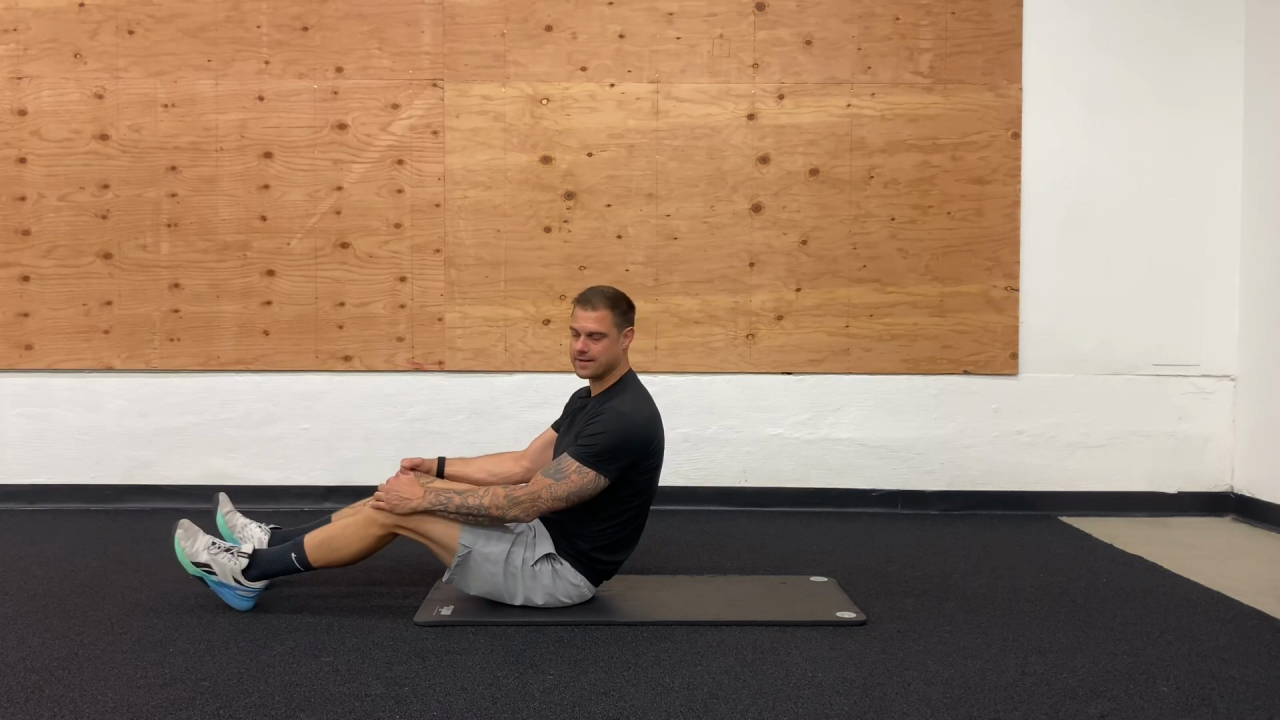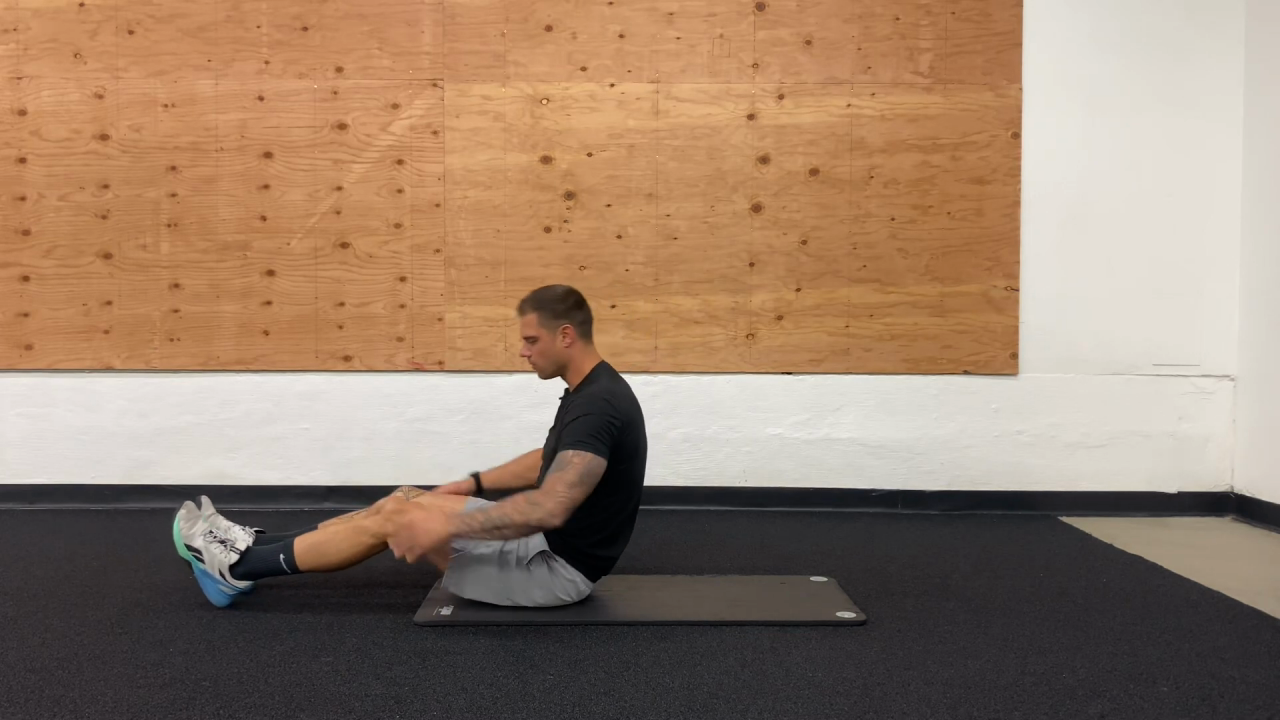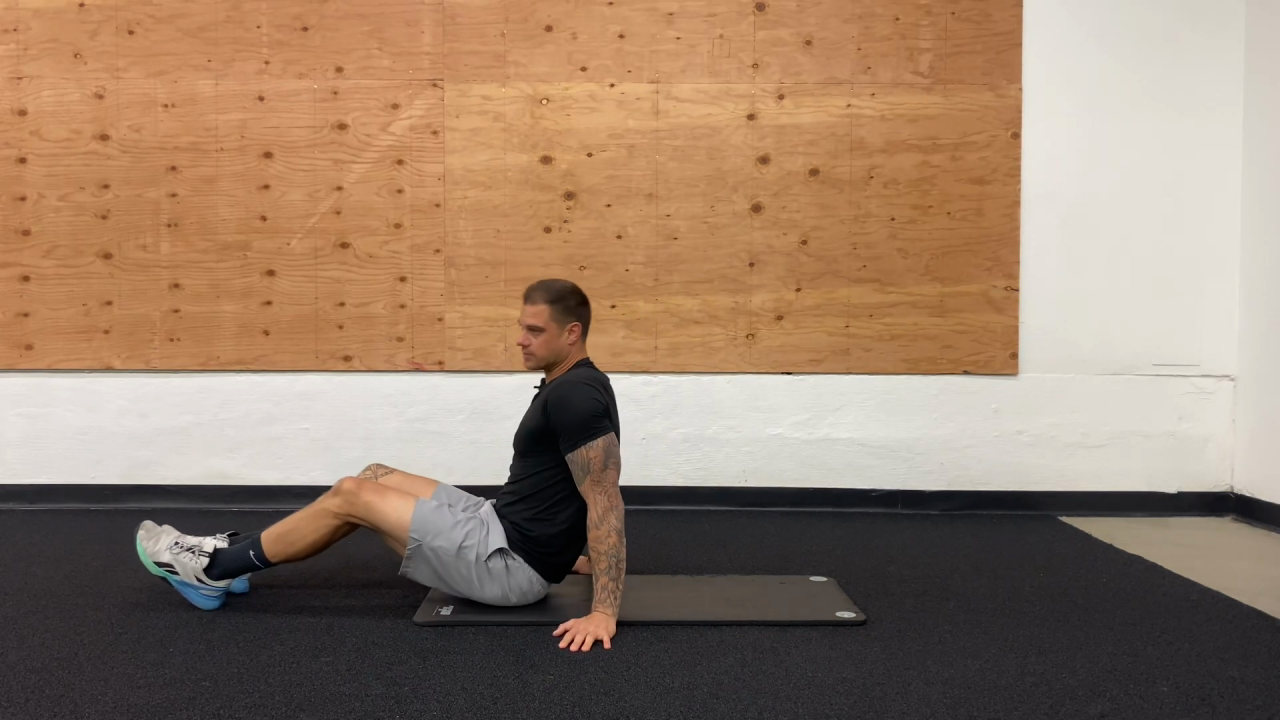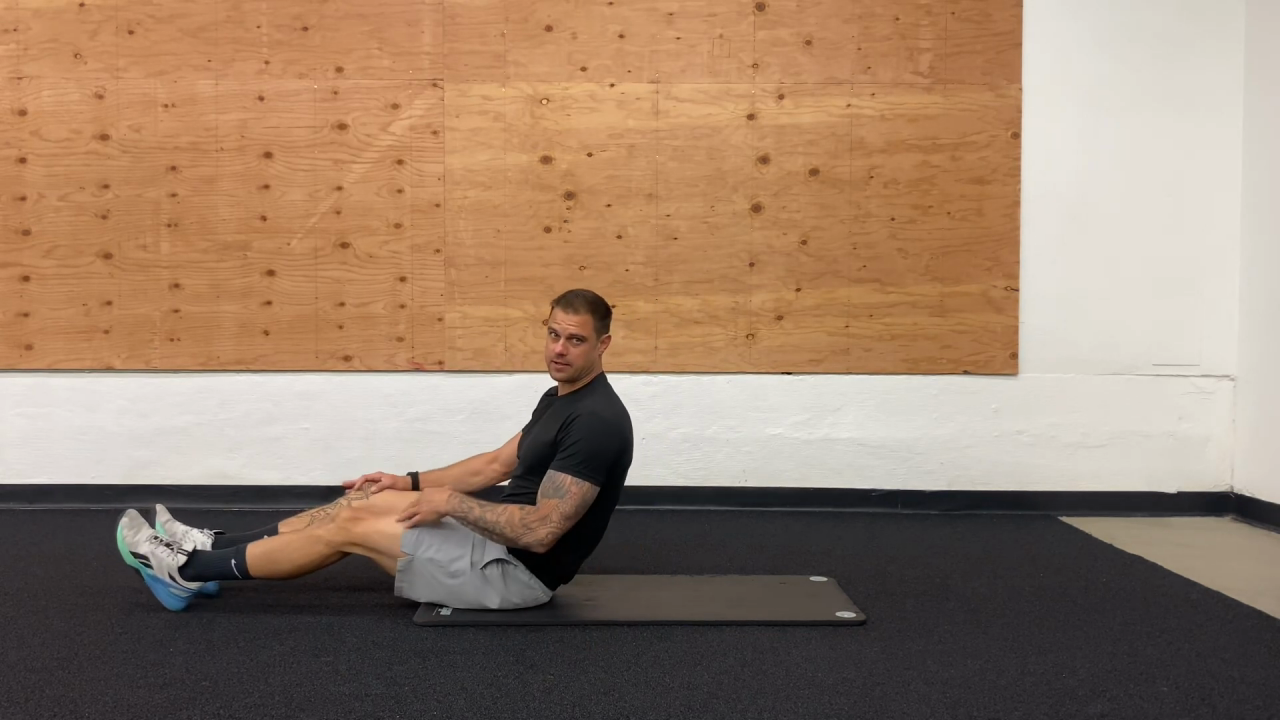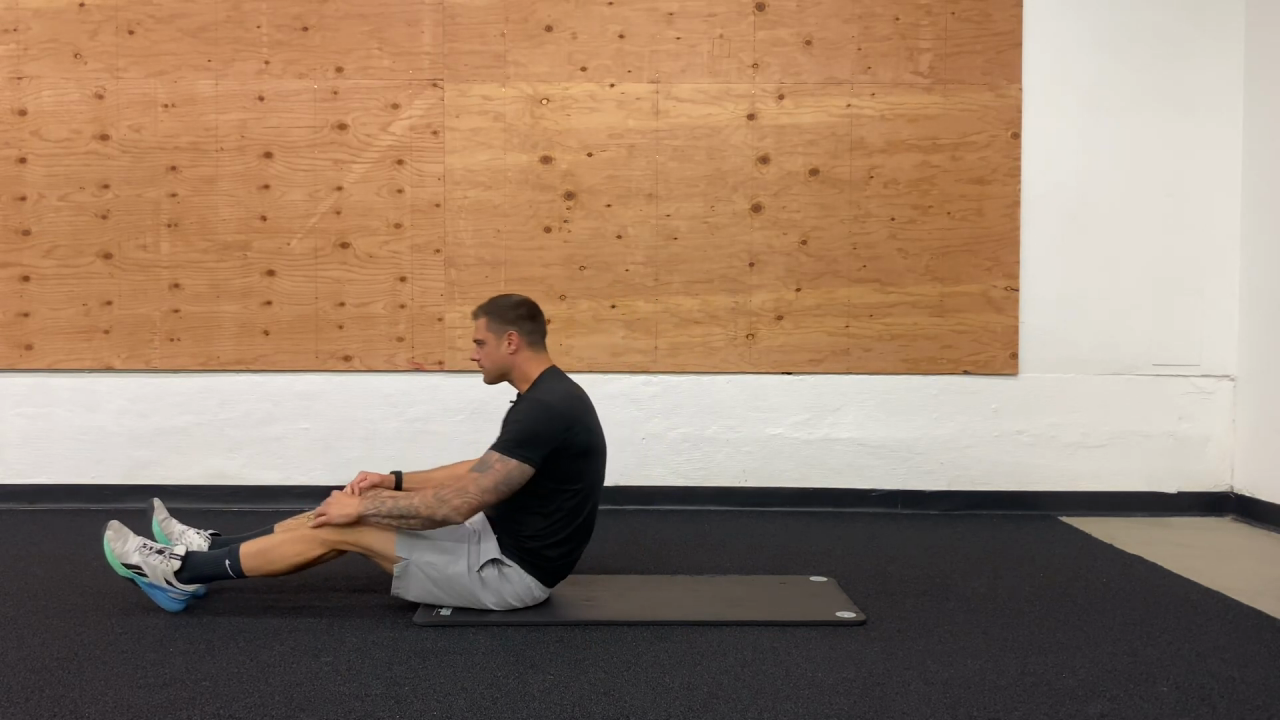
dt=1s
person 1, frame 1
left shoulder: (624, 420)
right shoulder: (590, 399)
left elbow: (525, 502)
right elbow: (525, 465)
left wrist: (427, 498)
right wrist: (435, 468)
left hip: (558, 568)
right hip: (551, 537)
left knee: (395, 510)
right knee: (408, 488)
left ankle: (247, 569)
right ankle: (271, 543)
person 1, frame 2
left shoulder: (597, 406)
right shoulder: (592, 392)
left elbow: (549, 510)
left wrist: (447, 525)
right wrist: (474, 483)
left hip: (556, 566)
right hip: (551, 544)
left knee: (397, 517)
right knee: (405, 502)
left ankle: (237, 568)
right ankle: (254, 547)
person 1, frame 3
left shoulder: (574, 395)
right shoulder: (574, 385)
left elbow: (606, 503)
right elbow: (589, 499)
left wrist: (603, 612)
right wrist: (568, 546)
left hip: (510, 562)
right hip: (504, 528)
left knee: (351, 496)
right knee: (375, 478)
left ankle: (212, 570)
right ankle: (231, 551)
person 1, frame 4
left shoulder: (596, 422)
right shoulder: (560, 398)
left elbow: (539, 531)
right elbow: (499, 464)
left wrist: (451, 504)
right wrist: (410, 483)
left hip: (517, 570)
right hip: (506, 540)
left knee: (351, 527)
right knee: (363, 500)
left ankle: (187, 571)
right ankle: (212, 549)
person 1, frame 5
left shoulder: (545, 409)
right shoulder: (547, 398)
left elbow: (457, 505)
right elbow: (482, 477)
left wrist: (364, 507)
right wrist: (393, 481)
left hip: (511, 570)
right hip: (505, 541)
left knee: (341, 528)
right knee: (344, 512)
left ankle: (183, 572)
right ankle: (207, 550)
